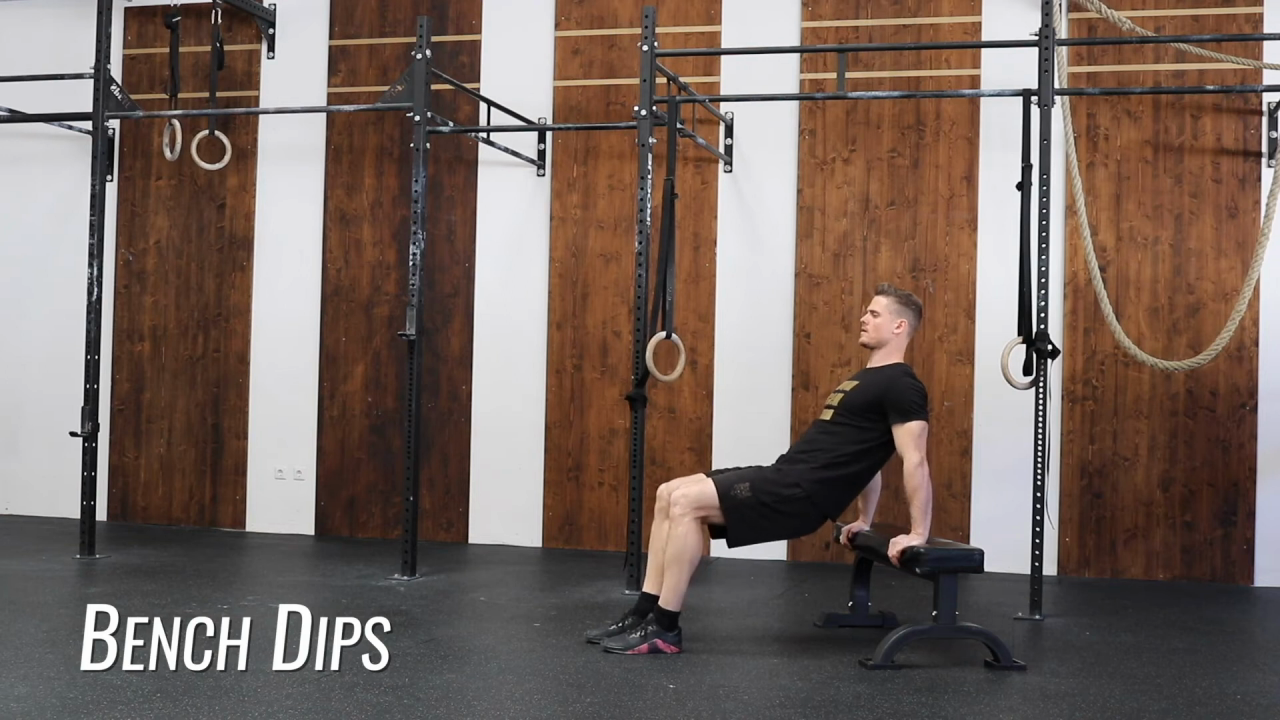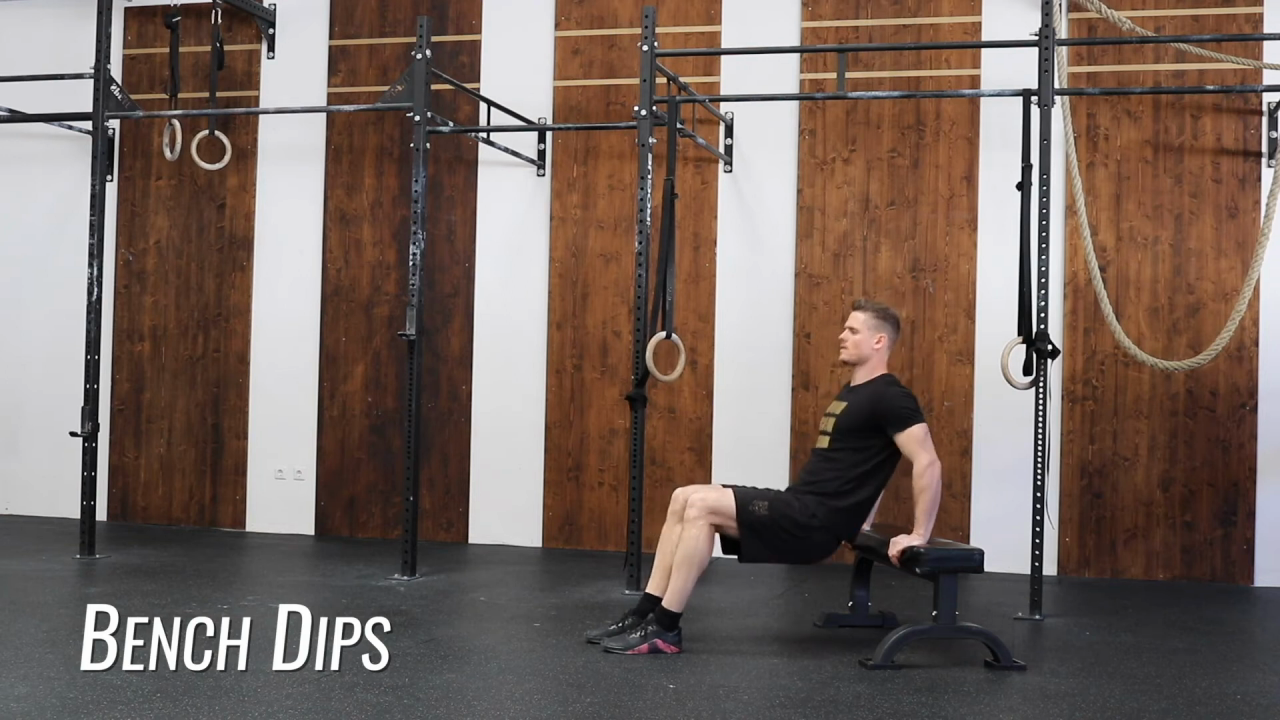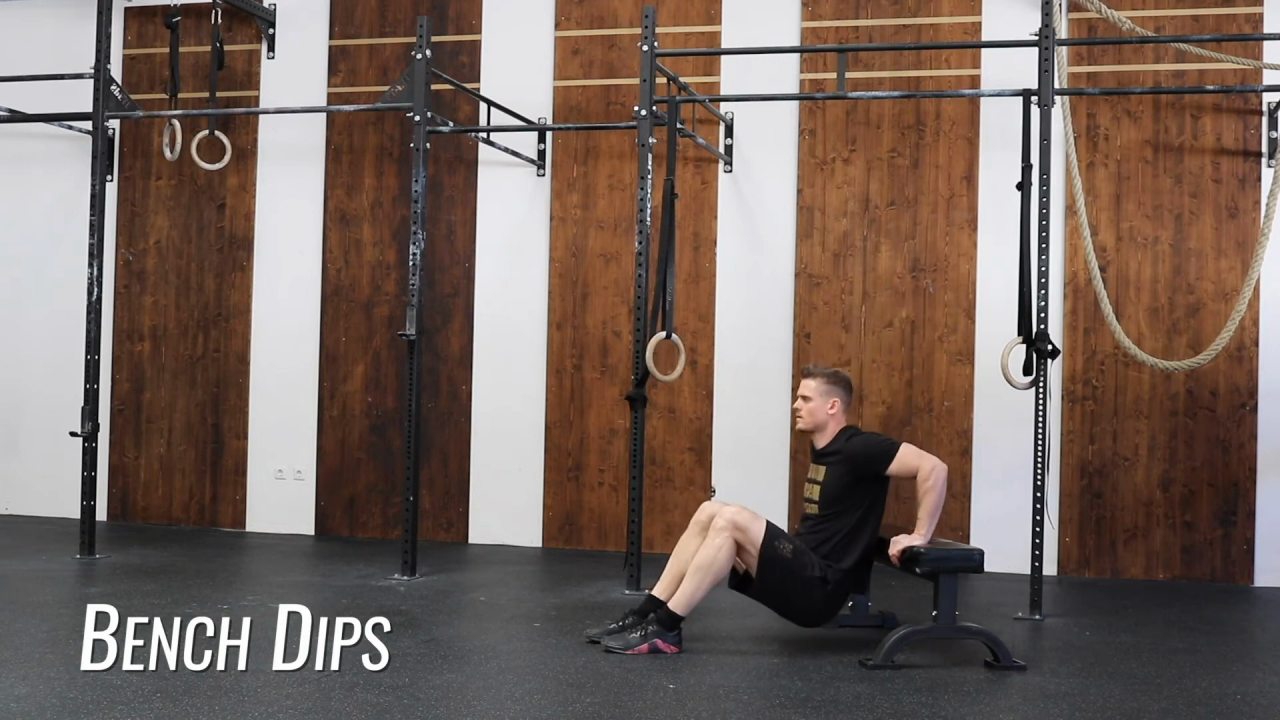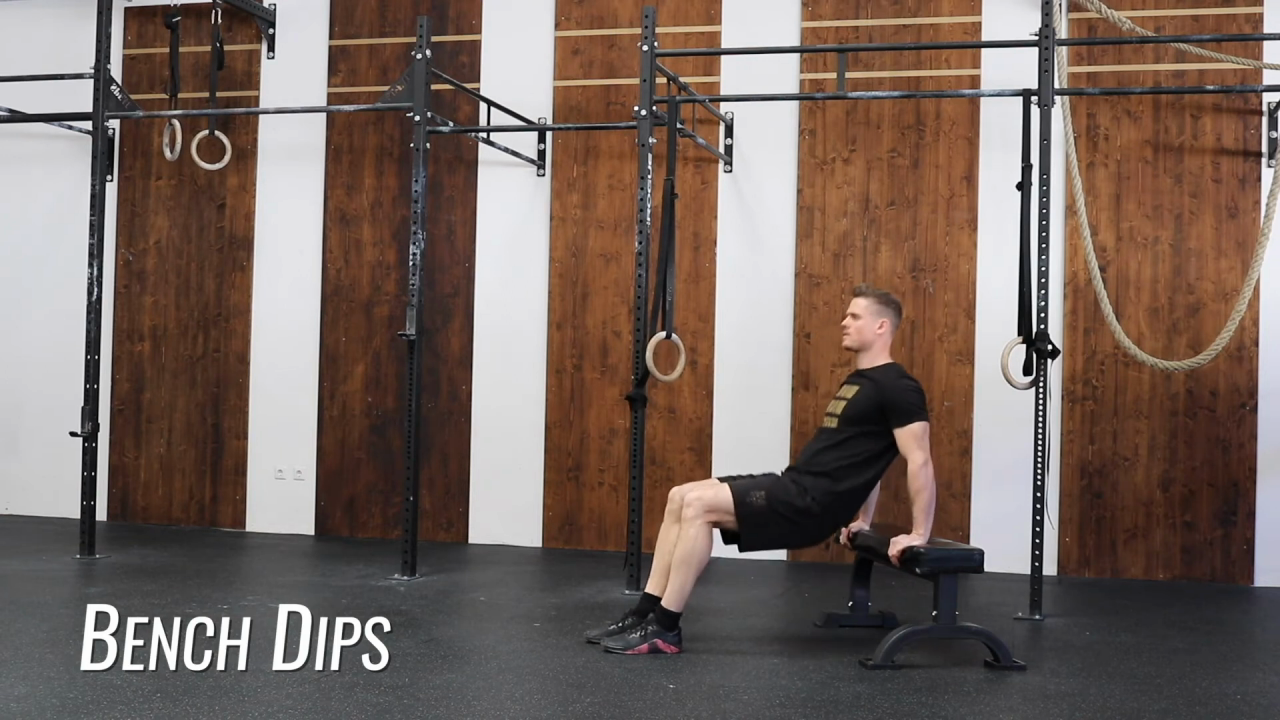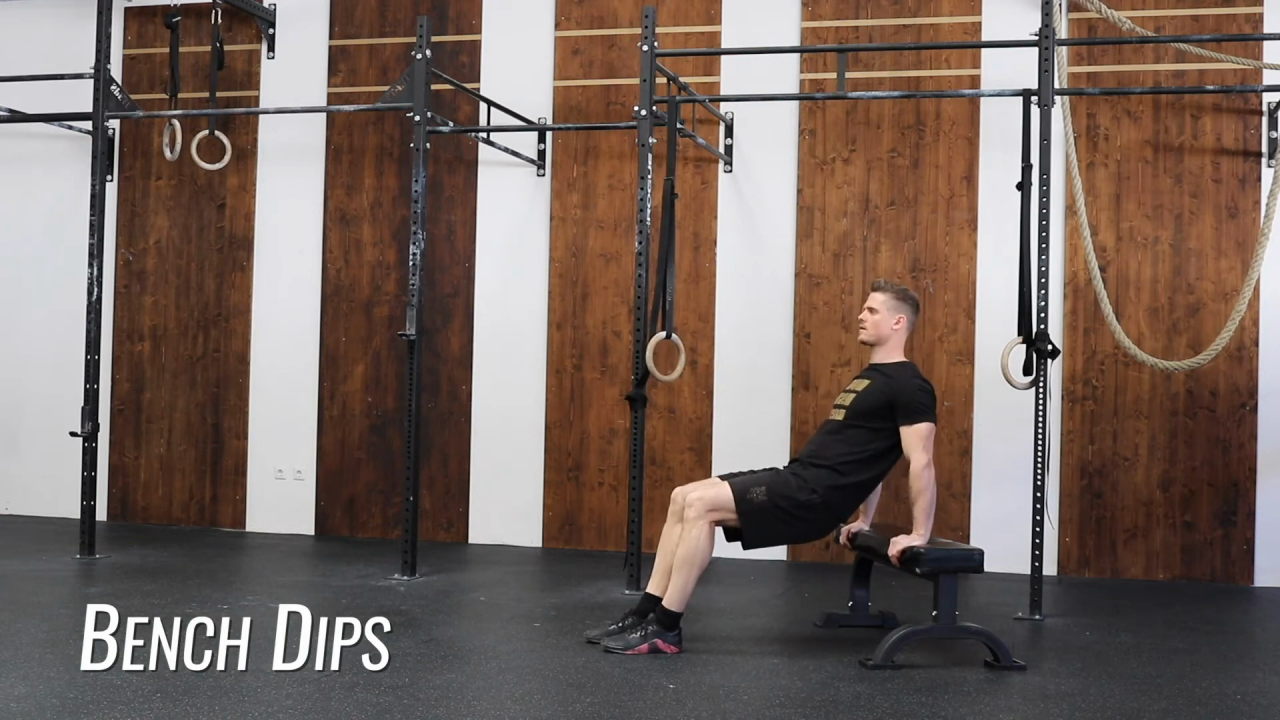
dt=1s
person 1, frame 1
left shoulder: (900, 385)
right shoulder: (868, 379)
left elbow: (915, 460)
right elbow: (861, 453)
left wrist: (917, 534)
right wrist: (865, 521)
left hip: (804, 493)
right hip: (786, 478)
left knee: (686, 501)
right knee: (669, 494)
left ankle: (664, 628)
right ankle: (645, 613)
person 1, frame 2
left shoulder: (888, 396)
right shoulder: (854, 392)
left elbow: (927, 463)
left wrist: (918, 535)
right wrist: (859, 522)
left hip: (816, 522)
right hip: (798, 507)
left knee: (701, 505)
right knee: (683, 499)
left ankle: (664, 627)
right ankle: (645, 613)
person 1, frame 3
left shoulder: (857, 448)
right shoulder: (824, 447)
left elbow: (933, 468)
left wrist: (919, 537)
left hip: (819, 585)
right hip: (802, 568)
left knee: (730, 519)
right knee: (709, 513)
left ankle: (664, 628)
right ankle: (645, 615)
person 1, frame 4
left shoulder: (894, 386)
right shoulder: (859, 378)
left elbow: (920, 460)
left wrist: (918, 535)
right wrist: (862, 519)
left hip: (813, 503)
right hip: (794, 489)
left knee: (697, 504)
right knee: (680, 497)
left ankle: (664, 627)
right ankle: (646, 612)
person 1, frame 5
left shoulder: (907, 385)
right shoulder: (871, 376)
left elbow: (921, 461)
left wrist: (918, 535)
right wrist: (864, 520)
left hip: (816, 495)
right hip: (797, 480)
left knee: (701, 504)
right knee: (683, 498)
left ankle: (665, 628)
right ankle: (646, 612)
